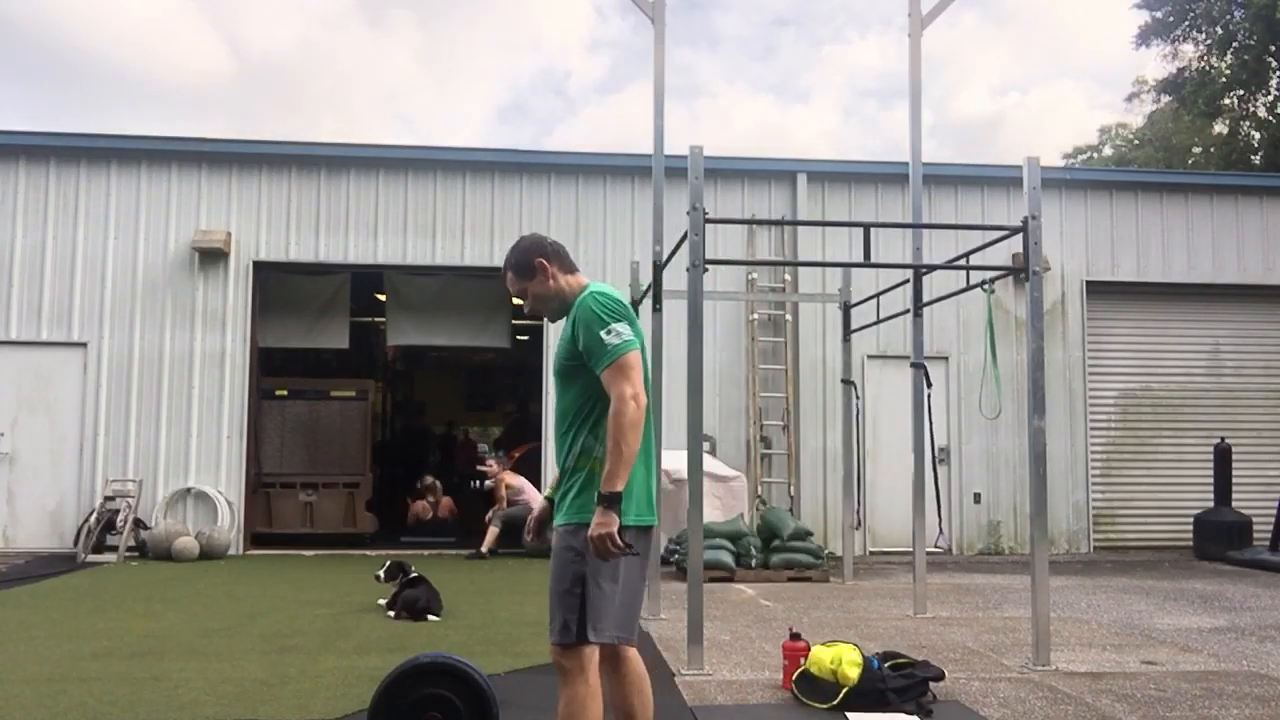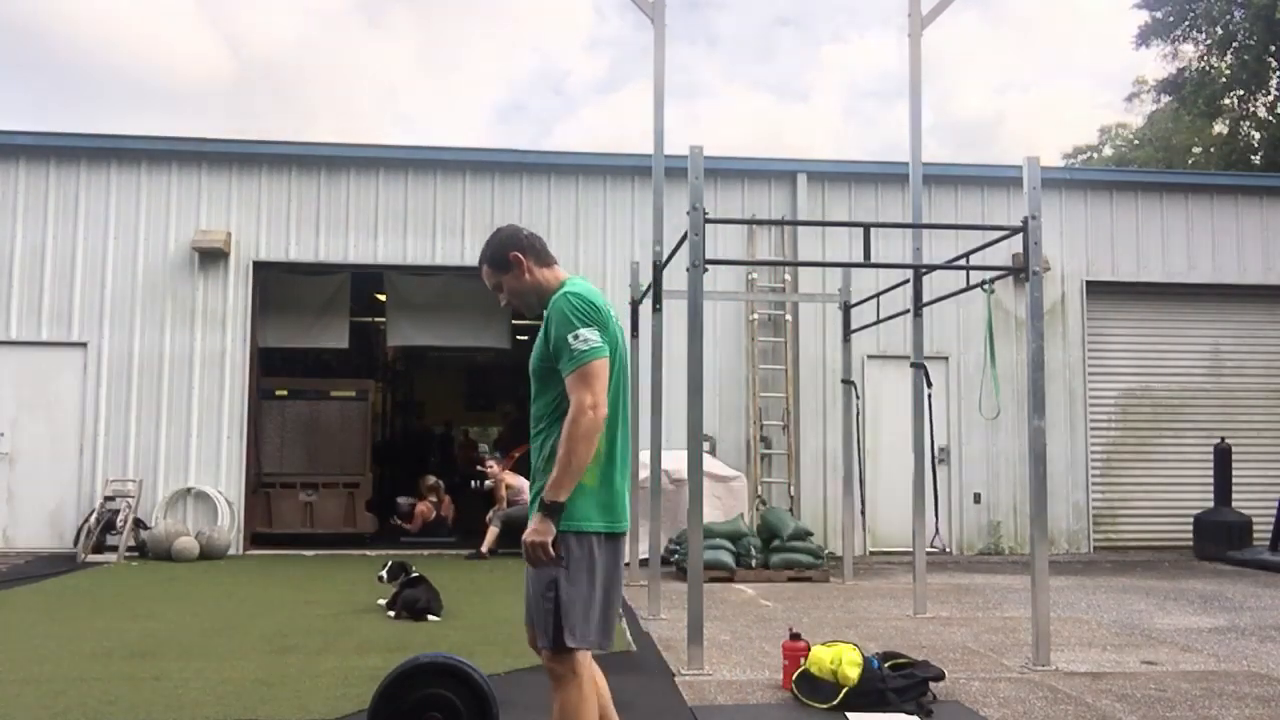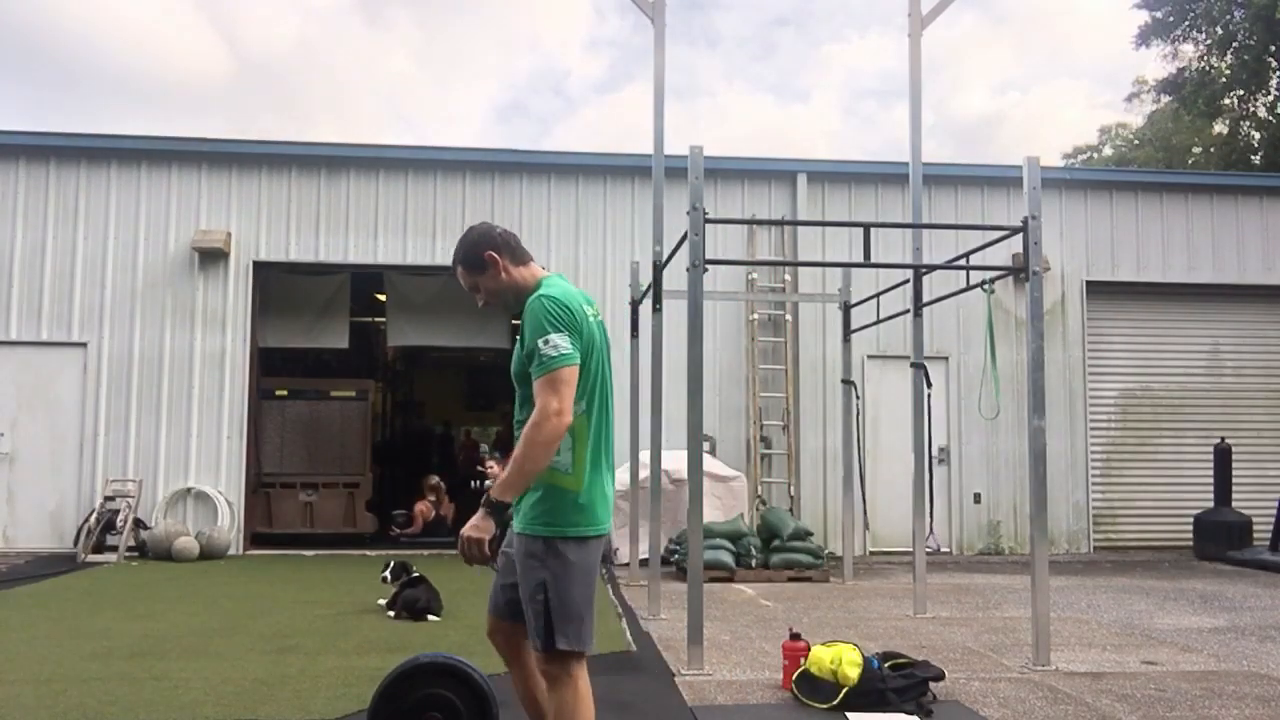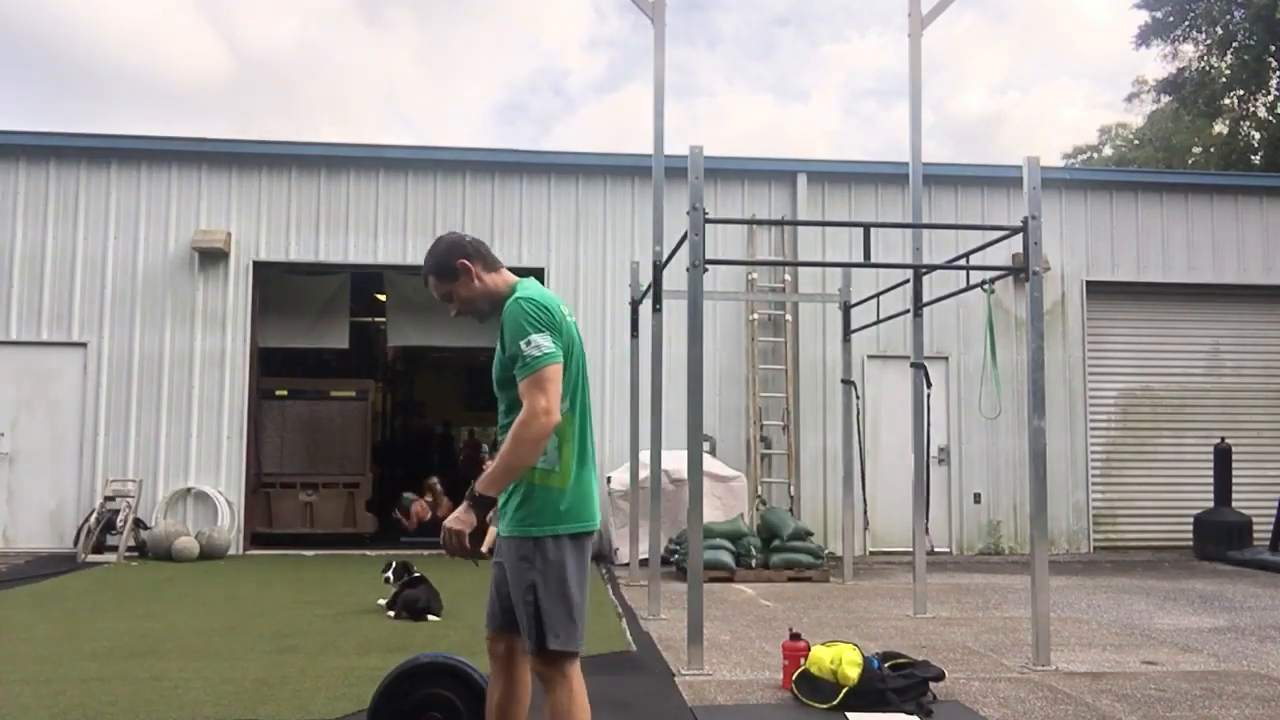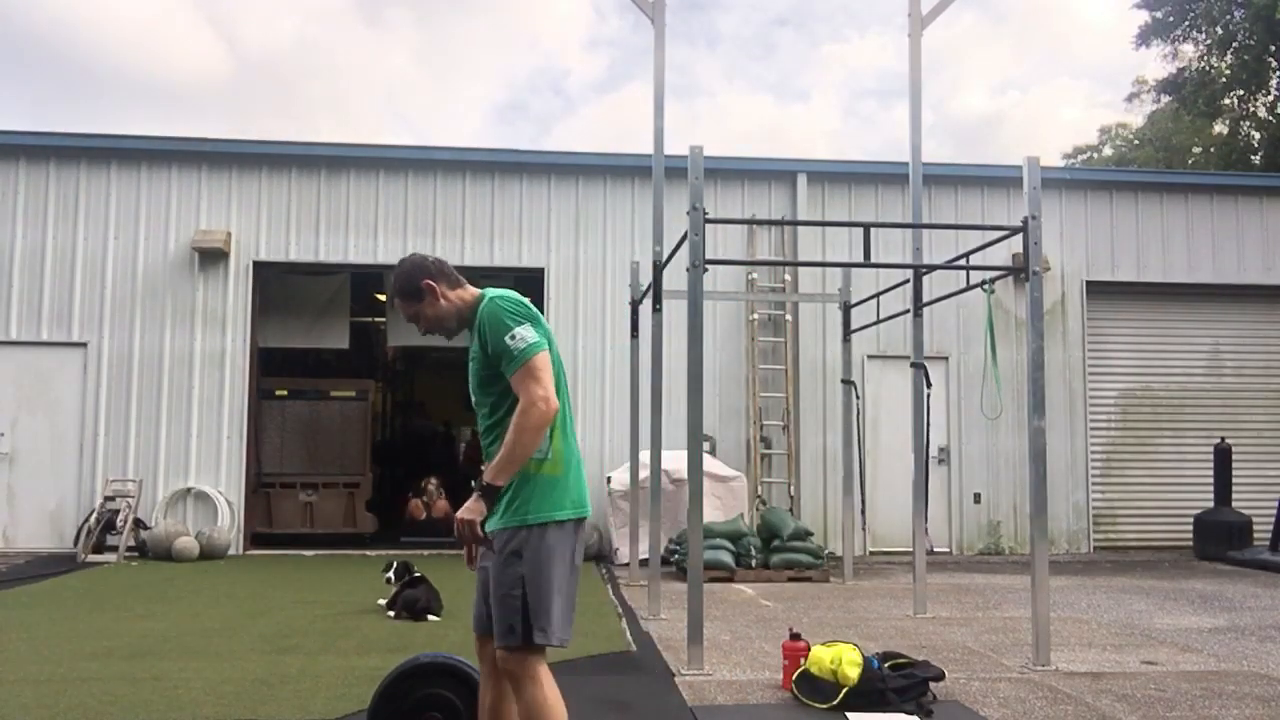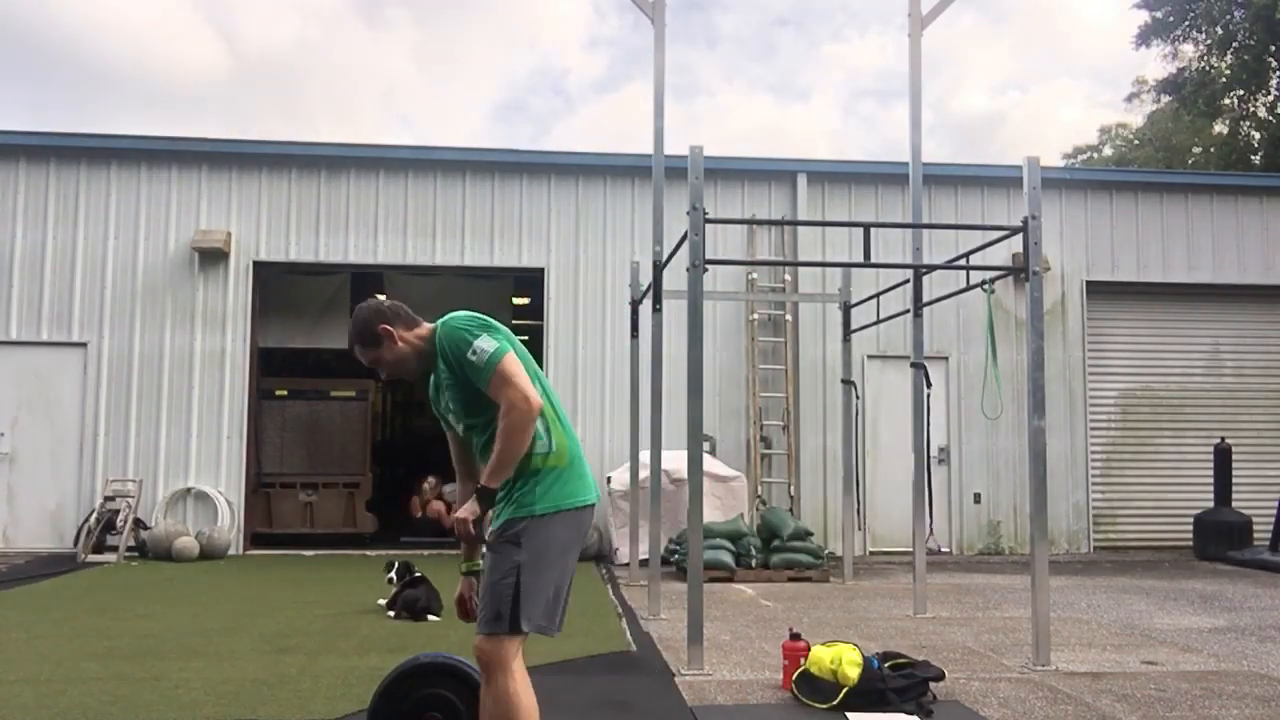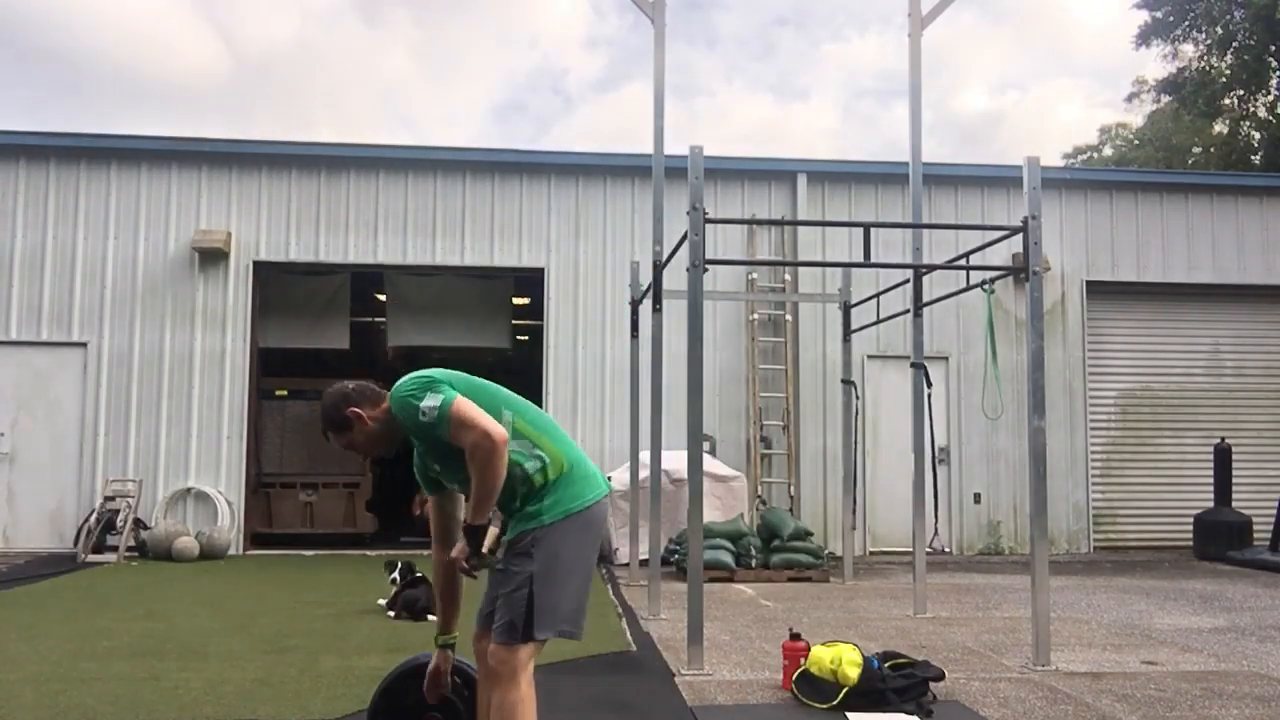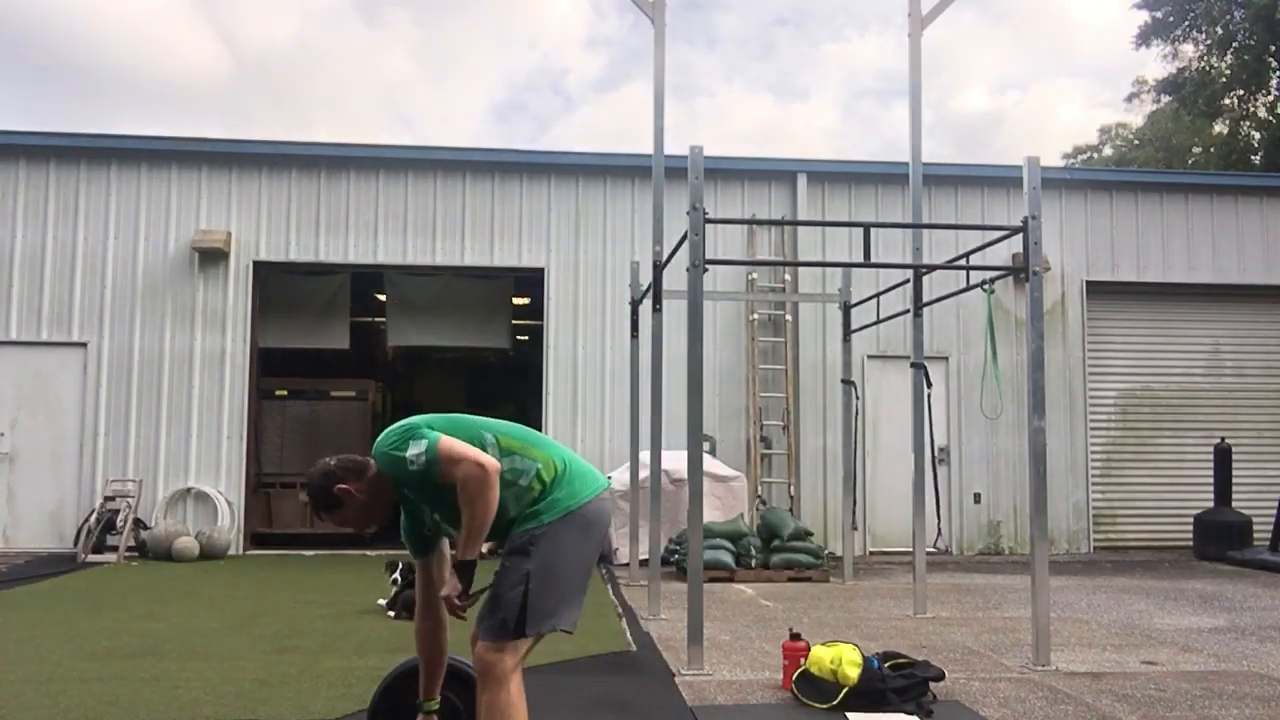
dt=0.2s
person 1, frame 1
left shoulder: (595, 305)
right shoulder: (586, 315)
left elbow: (630, 401)
left wrist: (608, 503)
right wrist: (551, 499)
left hip: (596, 510)
right hip: (595, 505)
left knee: (574, 655)
right knee: (615, 646)
person 1, frame 2
left shoulder: (570, 305)
right shoulder: (578, 304)
left elbow: (589, 410)
left wrist: (547, 510)
left hip: (575, 513)
right hip: (579, 508)
left knee: (565, 656)
right knee: (547, 639)
person 1, frame 3
left shoulder: (546, 306)
right shoulder: (566, 300)
left elbow: (553, 416)
left wrist: (492, 508)
left hip: (558, 512)
right hip: (546, 507)
left knee: (559, 659)
right knee: (505, 628)
person 1, frame 4
left shoulder: (524, 308)
right shoulder: (533, 307)
left elbow: (541, 415)
left wrist: (474, 503)
right wrist: (492, 503)
left hip: (546, 514)
right hip: (527, 512)
left knee: (553, 661)
right knee: (504, 647)
person 1, frame 5
left shoulder: (499, 310)
right shoulder: (484, 328)
left elbow: (541, 402)
left wrist: (484, 493)
right wrist: (492, 499)
left hip: (537, 508)
right hip: (514, 509)
left knee: (521, 659)
right knee: (493, 652)
person 1, frame 6
left shoulder: (458, 332)
right shoulder: (440, 384)
left elbow: (525, 402)
right elbow: (468, 472)
left wrist: (483, 497)
right wrist: (470, 567)
left hip: (549, 498)
right hip: (527, 501)
left knee: (497, 649)
right knee: (494, 650)
person 1, frame 7
left shoulder: (411, 395)
right shoulder: (425, 454)
left elbow: (492, 439)
right elbow: (444, 550)
left wrist: (473, 532)
right wrist: (445, 643)
left hip: (563, 504)
right hip: (544, 508)
left knee: (506, 660)
right knee: (488, 645)
person 1, frame 8
left shoulder: (393, 449)
right shoulder: (416, 507)
left elbow: (482, 469)
right elbow: (430, 610)
left wrist: (463, 568)
left hip: (566, 506)
right hip: (567, 508)
left knee: (496, 659)
right knee: (489, 651)
